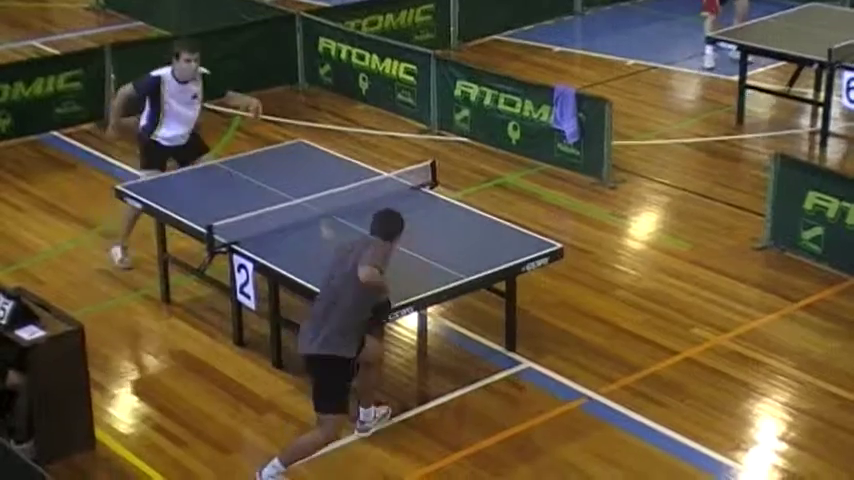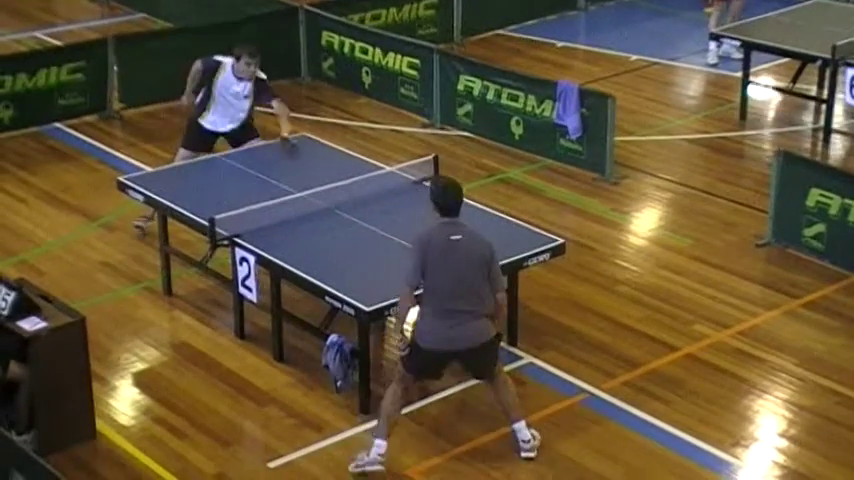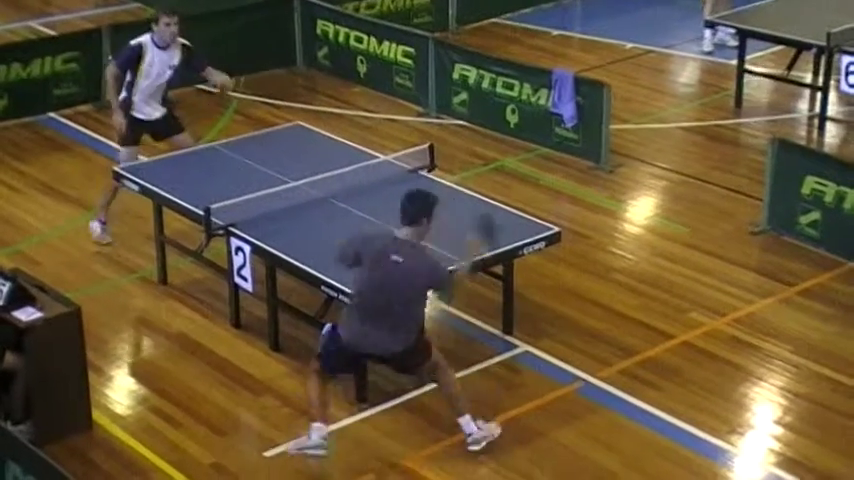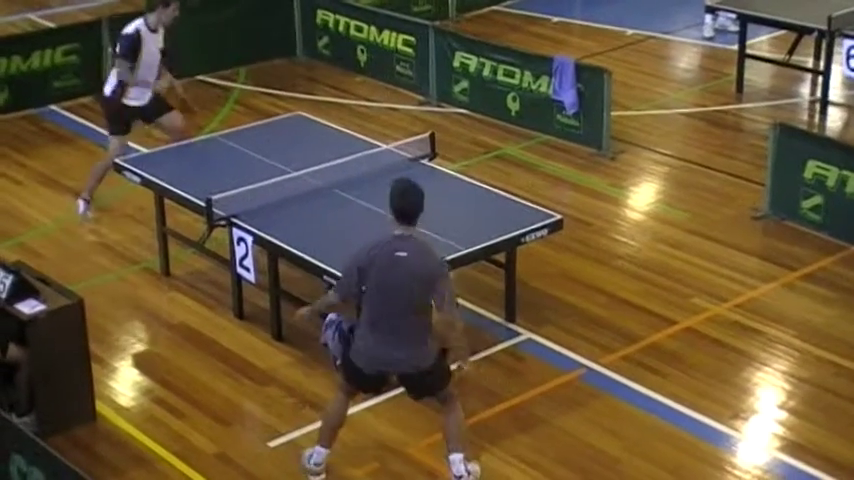
dt=0.7s
person 1, frame 1
left shoulder: (352, 248)
right shoulder: (377, 251)
right elbow: (365, 275)
right wrist: (385, 288)
left hip: (314, 340)
right hip: (329, 349)
left knee: (375, 353)
right knee: (329, 430)
left ankle: (367, 414)
person 1, frame 2
left shoulder: (425, 240)
right shoulder: (482, 244)
left elbow: (408, 291)
right elbow: (501, 298)
left wrist: (398, 331)
right wrist: (493, 326)
left hip: (432, 337)
right hip: (476, 334)
left knee: (399, 385)
right knee: (497, 377)
left ankle: (376, 452)
right ankle: (525, 437)
person 1, frame 3
left shoulder: (370, 241)
right shoulder: (428, 265)
left elbow: (343, 259)
right elbow: (450, 286)
left hip: (354, 334)
right hip: (401, 341)
left knee: (317, 375)
right knee: (441, 370)
left ankle: (316, 435)
right ankle: (473, 431)
person 1, frame 4
left shoulder: (368, 254)
right shoulder: (433, 261)
left elbow: (338, 299)
right elbow: (449, 318)
left wrist: (310, 310)
right wrist: (462, 353)
left hip: (368, 352)
right hip: (418, 356)
left knee: (343, 393)
right knee: (449, 401)
person 2, frame 1
left shoulder: (202, 77)
right shoulder: (157, 79)
left elbow: (228, 96)
right elbow: (123, 93)
left wrist: (248, 101)
right wrist: (113, 124)
left hip: (185, 136)
right hip: (155, 138)
right ankle: (121, 244)
person 2, frame 2
left shoulder: (259, 81)
right shoulder: (218, 64)
left elbow: (279, 105)
right elbow: (198, 65)
left wrist: (284, 123)
right wrist: (188, 94)
left hip: (238, 125)
right hip: (204, 122)
right ankle: (150, 215)
person 2, frame 3
left shoulder: (183, 48)
right shoulder: (137, 48)
left elbow: (206, 71)
right elbow: (110, 73)
left wrist: (223, 78)
right wrist: (116, 111)
left hip: (160, 110)
right hip: (132, 113)
right ankle: (100, 218)
person 2, frame 4
left shoulder: (159, 31)
right shoulder: (132, 35)
right elbow: (121, 72)
left wrist: (174, 83)
right wrist: (152, 85)
left hip: (146, 96)
right hip: (120, 99)
left knee: (179, 127)
right knee: (115, 155)
right ankle: (85, 197)
